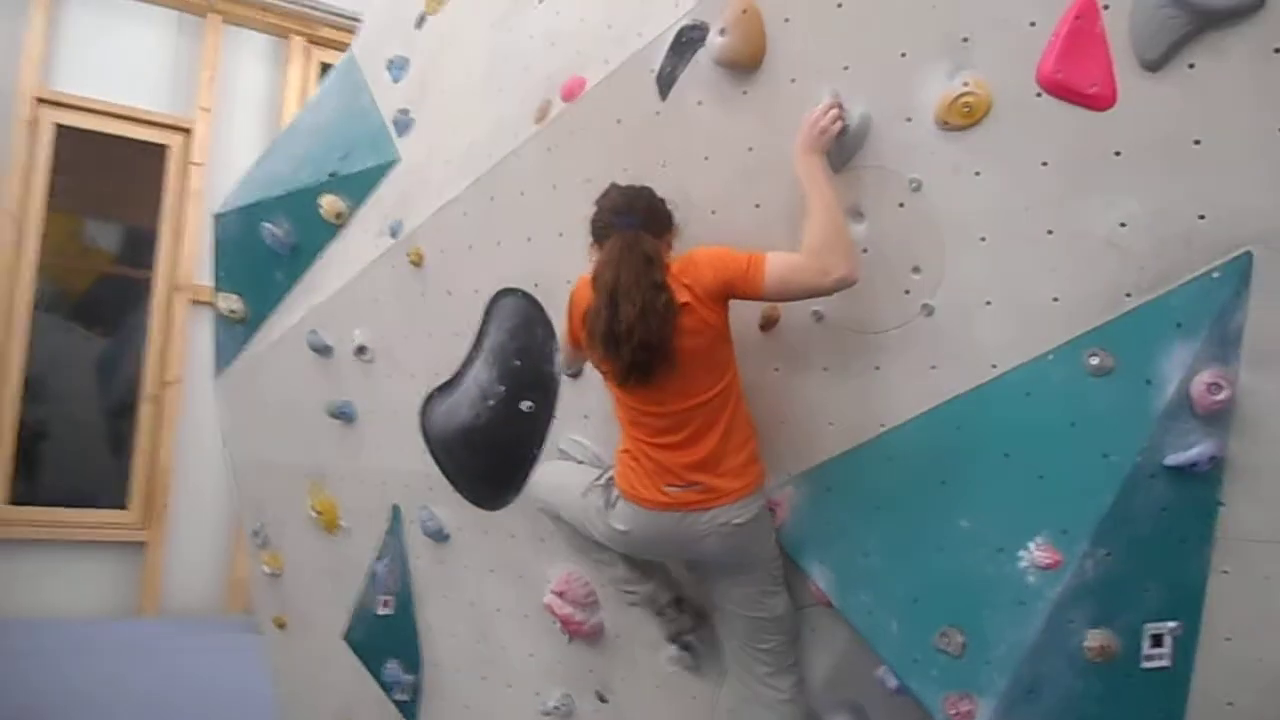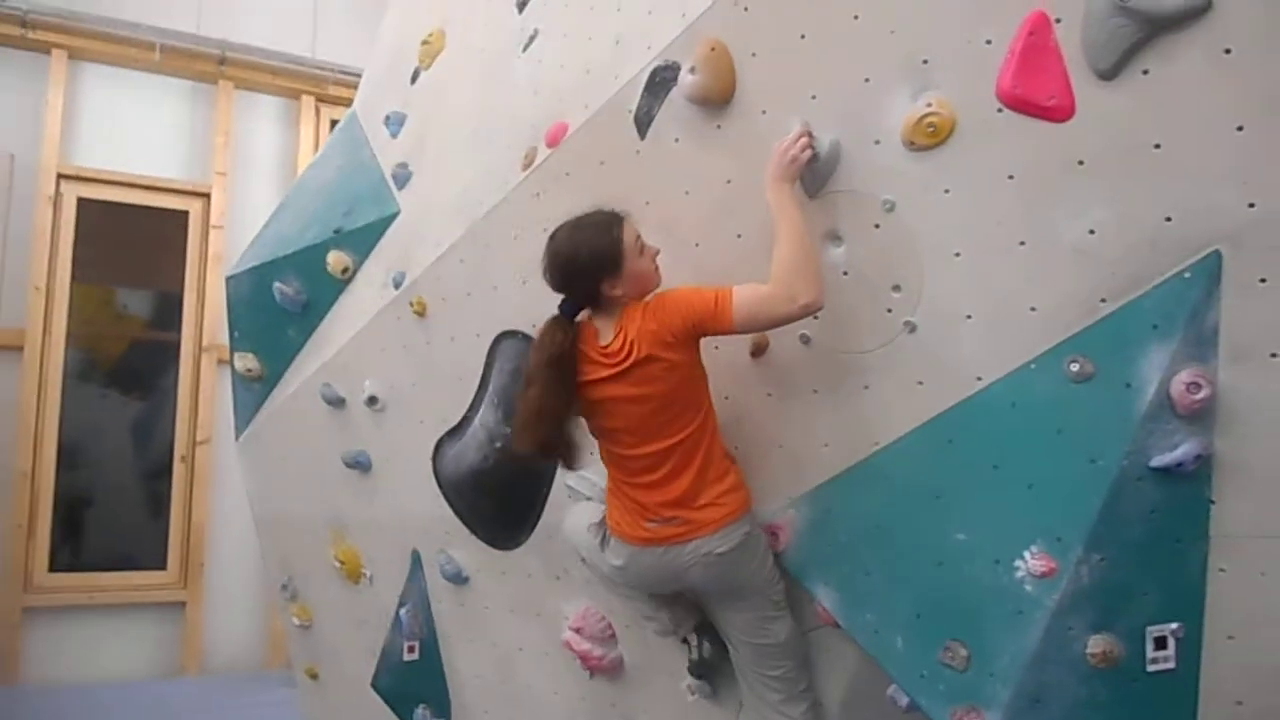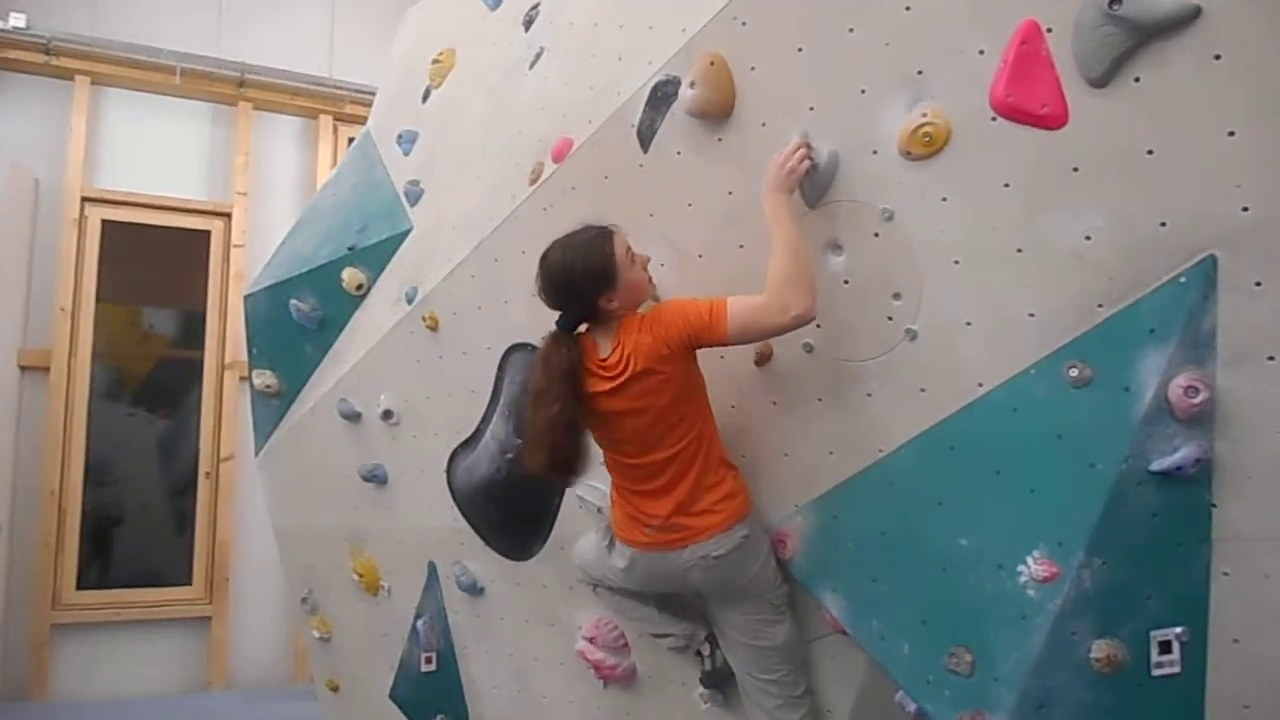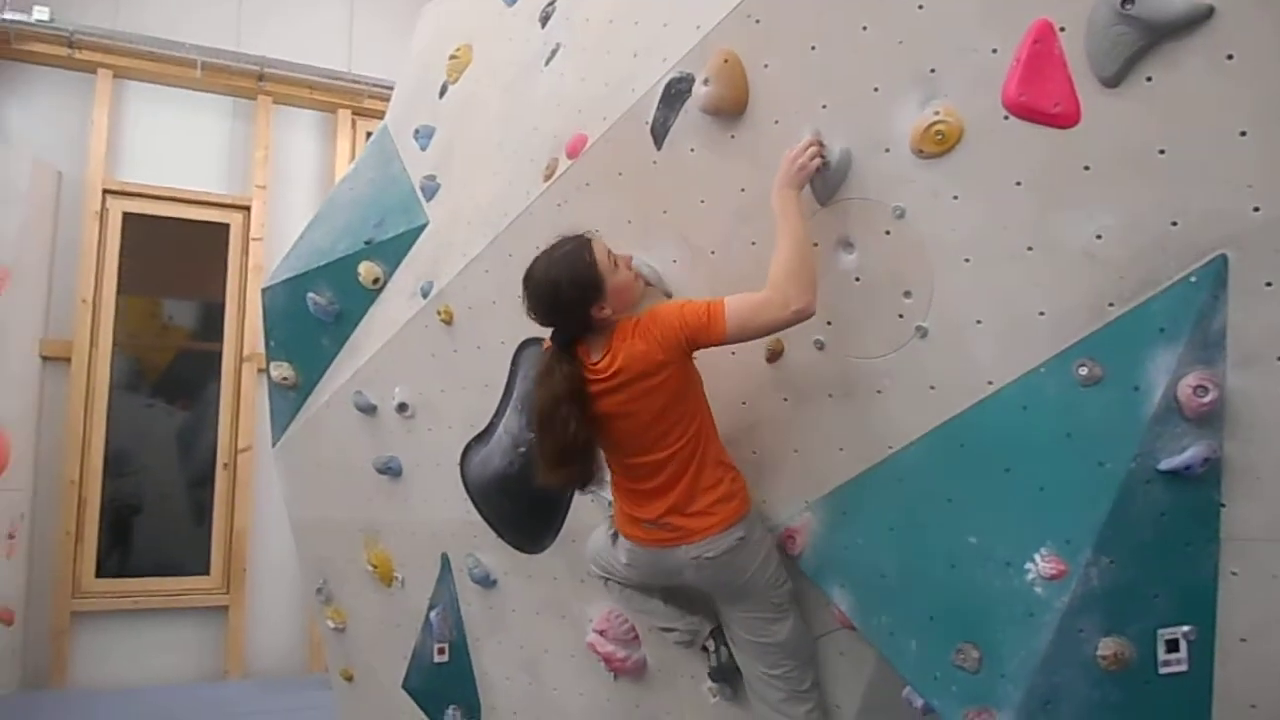
dt=0.4s
person 1, frame 1
left shoulder: (588, 296)
right shoulder: (702, 272)
right elbow: (834, 269)
right wrist: (809, 157)
left hip: (641, 515)
right hip: (731, 516)
left knee: (548, 481)
left ankle: (662, 598)
person 1, frame 2
left shoulder: (565, 351)
right shoulder: (669, 320)
right elbow: (801, 295)
right wrist: (780, 186)
left hip: (637, 555)
right hip: (723, 543)
left knee: (580, 524)
left ankle: (687, 625)
person 1, frame 3
left shoulder: (566, 360)
right shoulder: (664, 331)
right elbow: (793, 307)
right wrist: (777, 197)
left hip: (641, 556)
right hip: (724, 544)
left knee: (589, 558)
left ankle: (696, 639)
person 1, frame 4
left shoulder: (565, 366)
right shoulder: (658, 335)
right elbow: (792, 302)
right wrist: (786, 193)
left hip: (645, 552)
right hip: (725, 542)
left knee: (602, 553)
left ankle: (704, 636)
